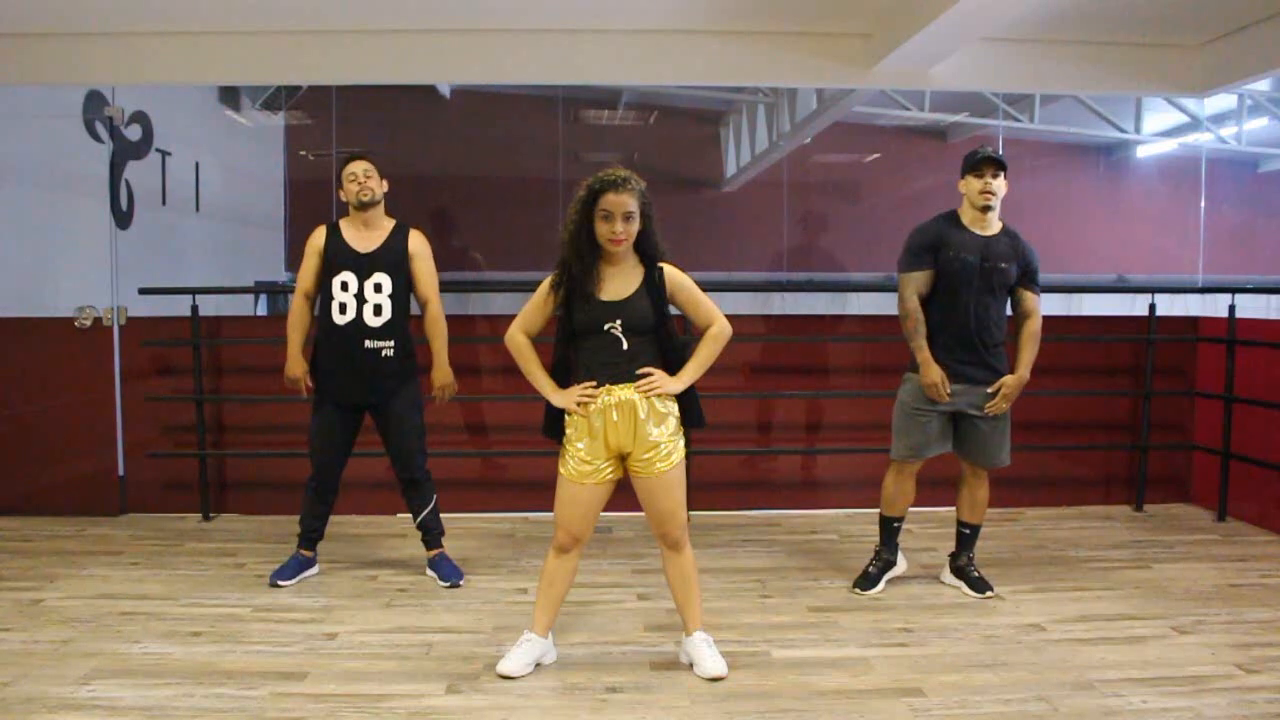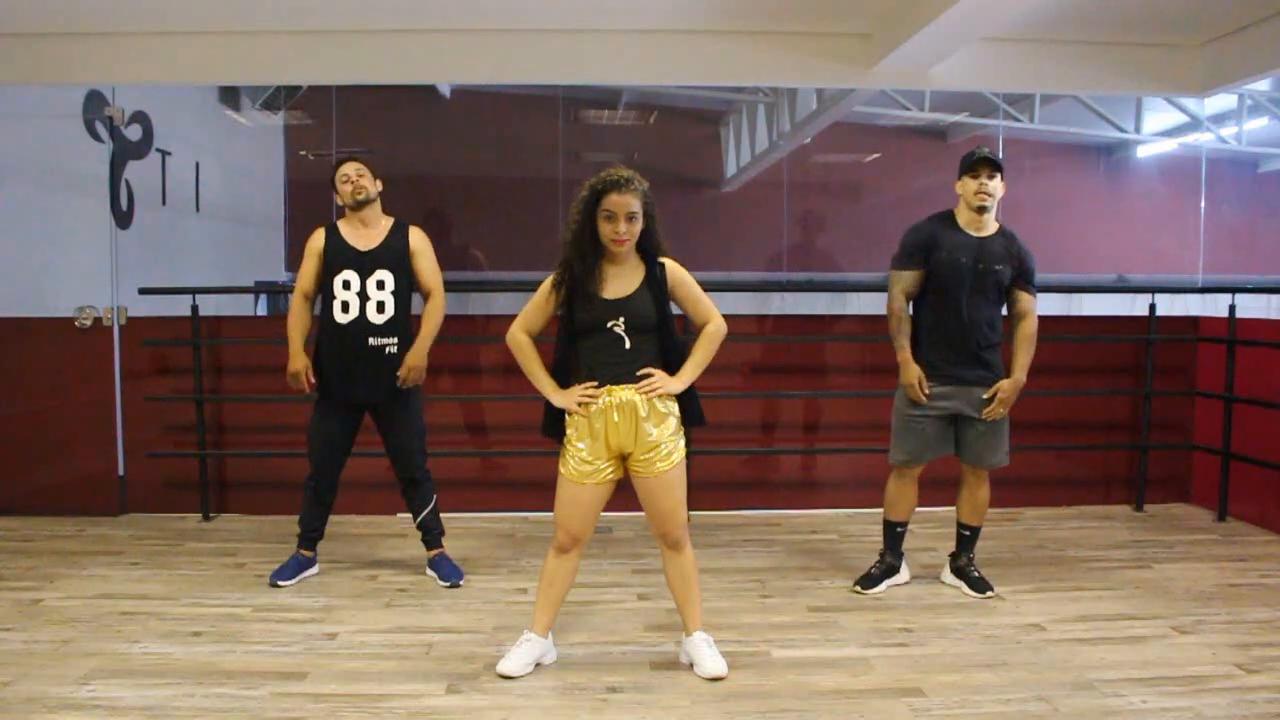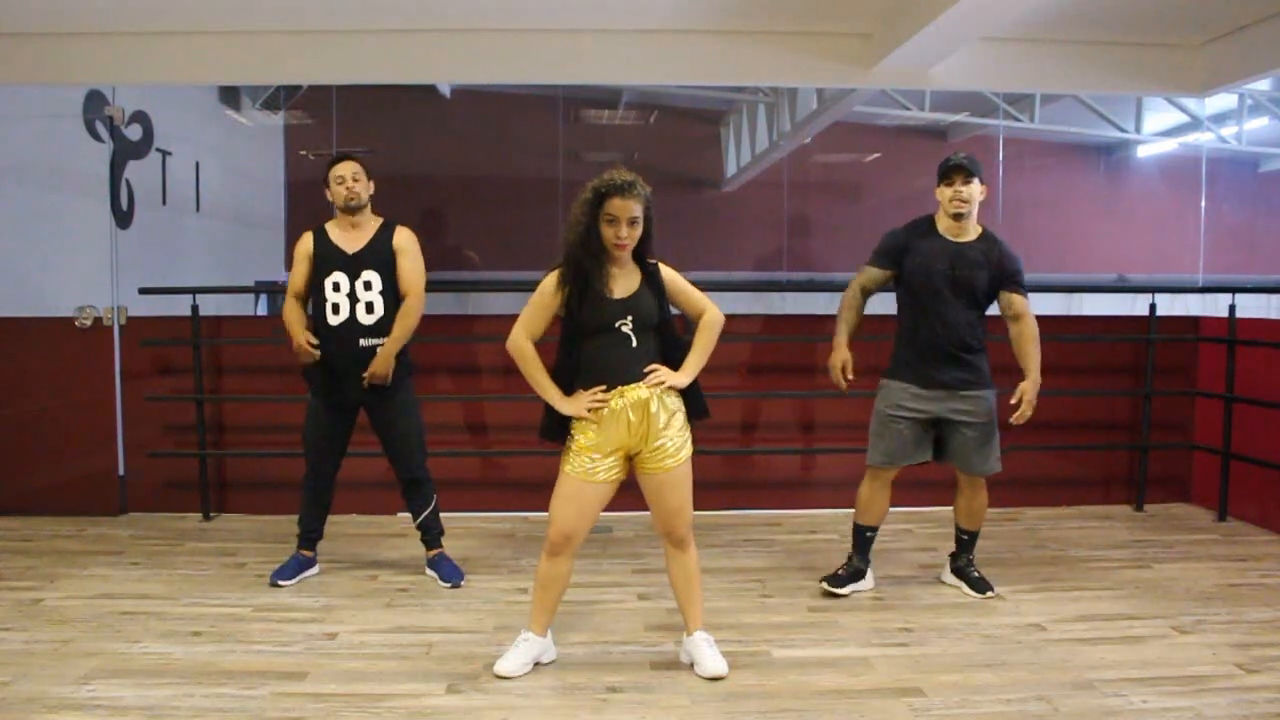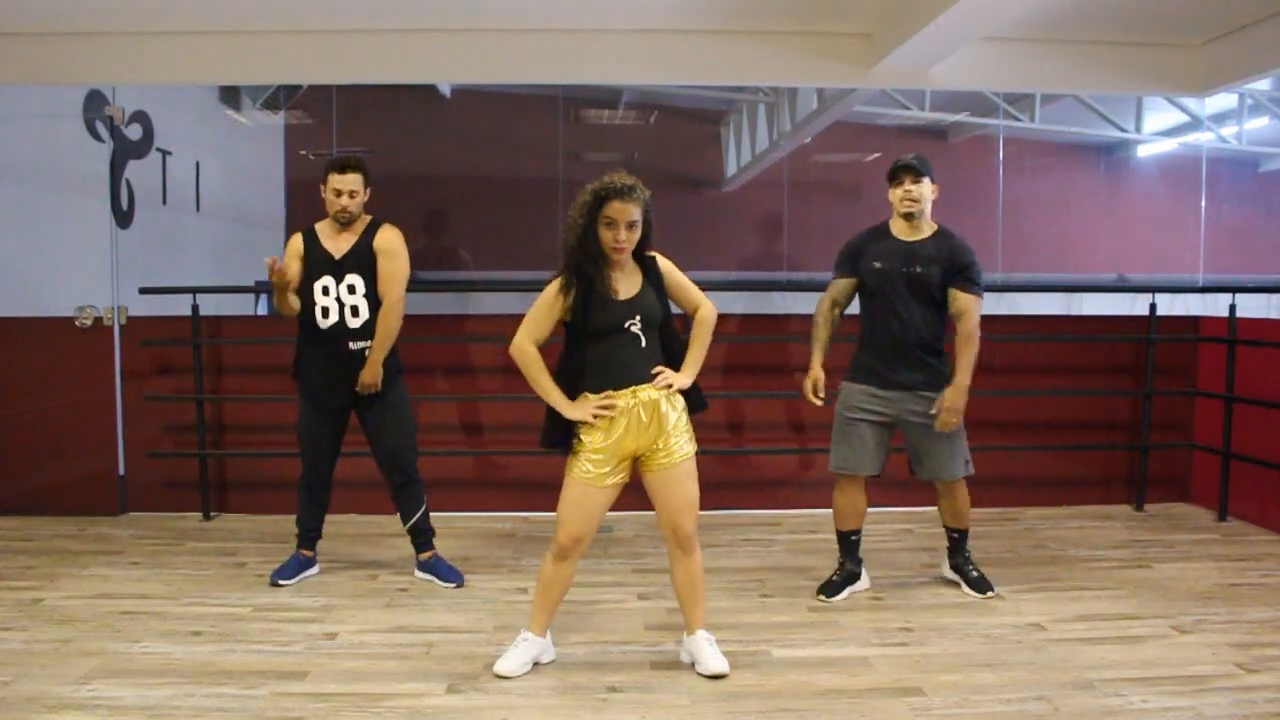
dt=0.3s
person 1, frame 1
left shoulder: (662, 276)
right shoulder: (568, 279)
left elbow: (719, 327)
right elbow: (517, 335)
left wrist: (682, 380)
right wrist: (553, 391)
left hip: (653, 418)
right hip: (588, 422)
left knee: (672, 534)
right knee: (567, 538)
left ankle: (696, 638)
right ankle: (537, 638)
person 1, frame 2
left shoulder: (664, 272)
right shoulder: (570, 276)
left elbow: (714, 325)
right elbow: (518, 334)
left wrist: (681, 380)
right wrist: (554, 392)
left hip: (653, 418)
right hip: (589, 422)
left knee: (673, 534)
right knee: (567, 538)
left ankle: (696, 639)
right ankle: (537, 638)
person 1, frame 3
left shoulder: (656, 274)
right shoulder: (568, 278)
left elbow: (711, 316)
right elbow: (519, 339)
left wrist: (685, 374)
right wrist: (559, 400)
left hip: (660, 417)
right hip: (597, 424)
left knee: (678, 533)
right knee: (561, 536)
left ankle: (697, 638)
right ankle: (536, 638)
person 1, frame 4
left shoulder: (656, 268)
right shoulder: (571, 286)
left elbow: (704, 312)
right elbow: (522, 346)
left wrist: (687, 374)
right wrist: (565, 407)
left hip: (665, 417)
right hip: (604, 424)
left knee: (684, 534)
right knee: (568, 540)
left ankle: (697, 637)
right ankle: (535, 638)
person 2, frame 1
left shoulder: (1019, 250)
right shoulder: (932, 234)
left elbow: (1031, 316)
right elbow: (910, 300)
left wrist: (1021, 374)
right wrist: (925, 363)
left hip: (989, 380)
right hip: (932, 373)
left knee: (977, 470)
right knee: (905, 461)
left ankle: (961, 561)
right ankle: (887, 554)
person 2, frame 2
left shoulder: (1015, 251)
right shoulder: (927, 234)
left elbow: (1025, 318)
right elbow: (898, 298)
left wrist: (1017, 377)
right wrist: (905, 361)
left hip: (985, 382)
right hip: (926, 377)
left knee: (978, 471)
right knee: (906, 467)
left ankle: (962, 562)
right ankle: (891, 561)
person 2, frame 3
left shoulder: (999, 256)
right shoulder: (905, 240)
left elbow: (1020, 318)
right elbow: (860, 288)
left wrist: (1032, 377)
right wrist: (840, 342)
left hip: (971, 385)
right hip: (905, 382)
left knee: (973, 477)
right knee: (880, 469)
left ankle: (961, 563)
right ankle: (859, 564)
person 2, frame 4
left shoulder: (956, 252)
right shoulder: (862, 246)
left elbow: (967, 321)
right elbow: (830, 304)
left wrist: (960, 385)
right wrist: (816, 362)
left hip: (929, 383)
right hip: (865, 381)
left knee: (951, 477)
right knee: (848, 475)
left ankle: (959, 559)
right ankle: (850, 566)
person 3, frame 1
left shoulder: (411, 240)
right shoulder: (323, 238)
left elbow: (431, 304)
right elbow: (303, 299)
left wrist: (441, 363)
right wrist: (295, 355)
left hip: (395, 377)
right hip: (334, 377)
left knee: (413, 468)
right knee: (323, 469)
left ankle: (435, 552)
right ankle: (306, 553)
person 3, frame 2
left shoulder: (410, 237)
right shoulder: (322, 239)
left elbow: (436, 295)
right elbow: (302, 298)
left wrist: (421, 350)
right wrist: (296, 352)
left hip: (394, 375)
right hip: (336, 376)
left knee: (413, 468)
right knee: (322, 468)
left ankle: (436, 552)
right ankle: (305, 553)
person 3, frame 3
left shoulder: (399, 237)
right shoulder: (311, 241)
left elbow: (414, 298)
right elbow: (294, 298)
left wrist: (389, 351)
right wrist: (298, 335)
left hip: (388, 374)
right hip: (329, 376)
left knee: (413, 467)
right knee: (318, 468)
left ankle: (435, 553)
right ankle: (305, 553)
person 3, frame 4
left shoulder: (386, 238)
right shoulder: (301, 242)
left elbow: (393, 304)
right elbow: (291, 309)
left wrist: (375, 363)
right wrist: (279, 285)
left hip: (377, 372)
right hip: (319, 376)
left knee: (402, 466)
right knee: (315, 469)
left ankle: (426, 555)
right ankle: (305, 553)
